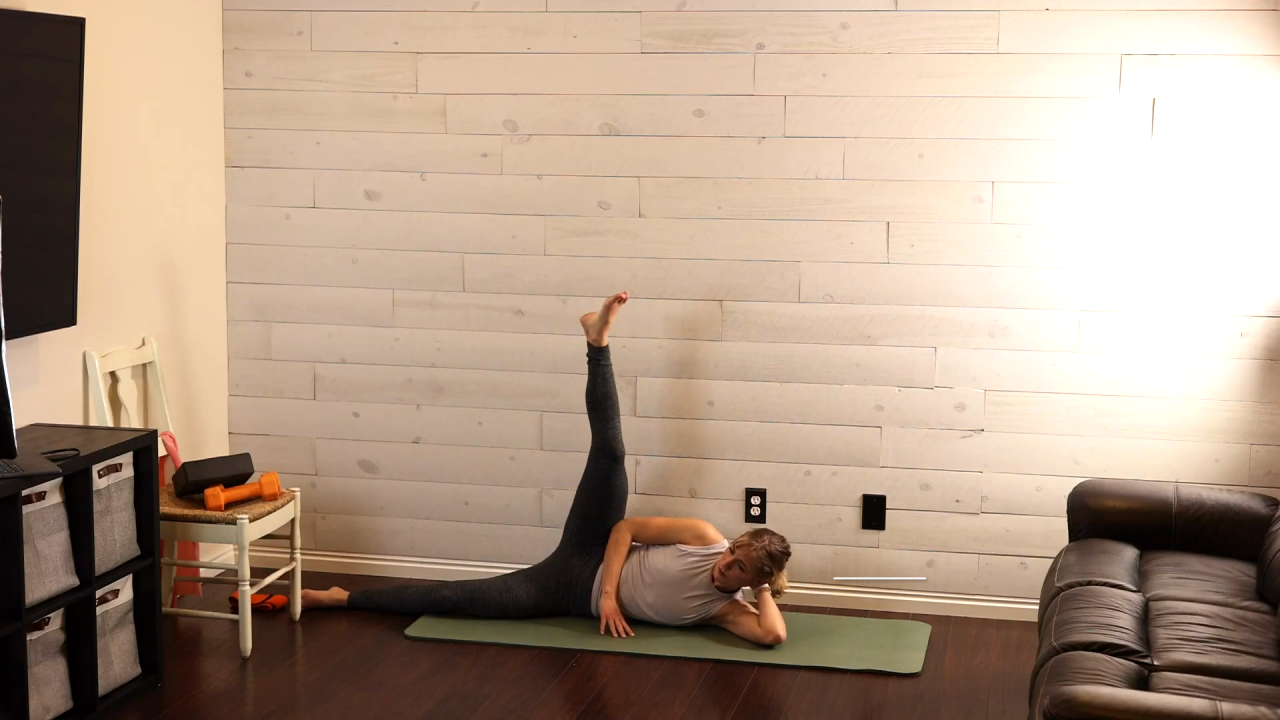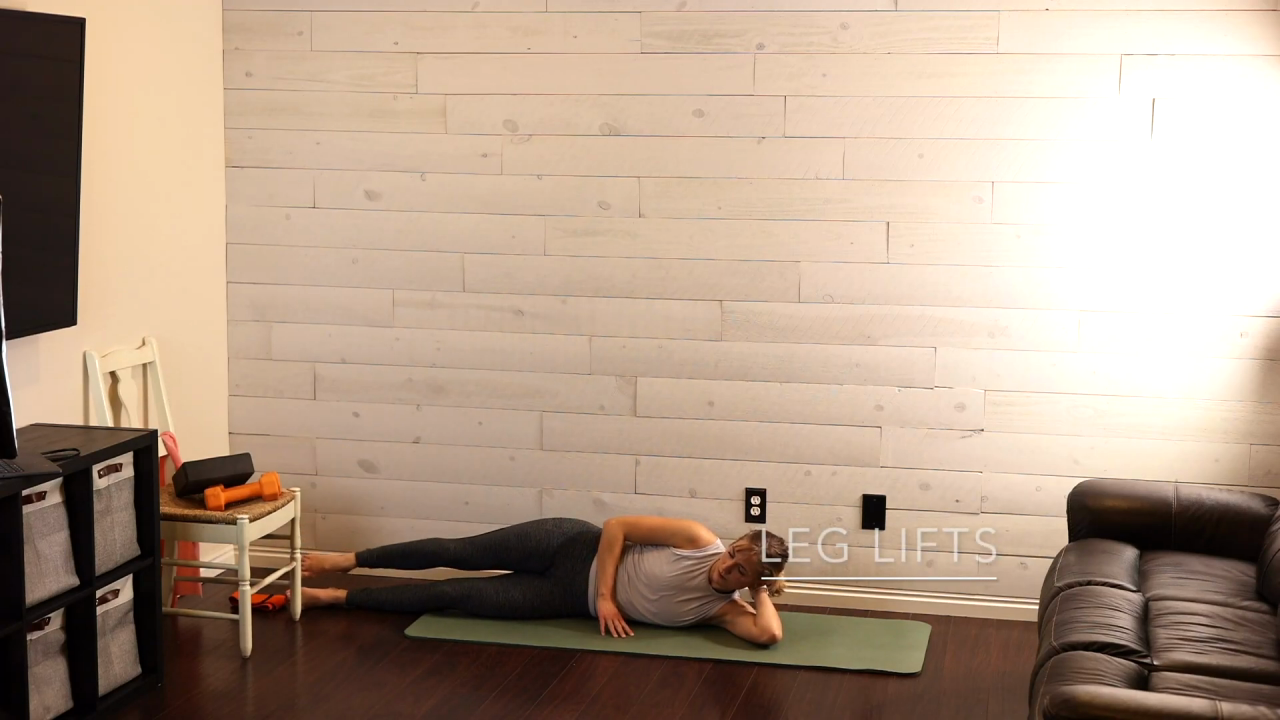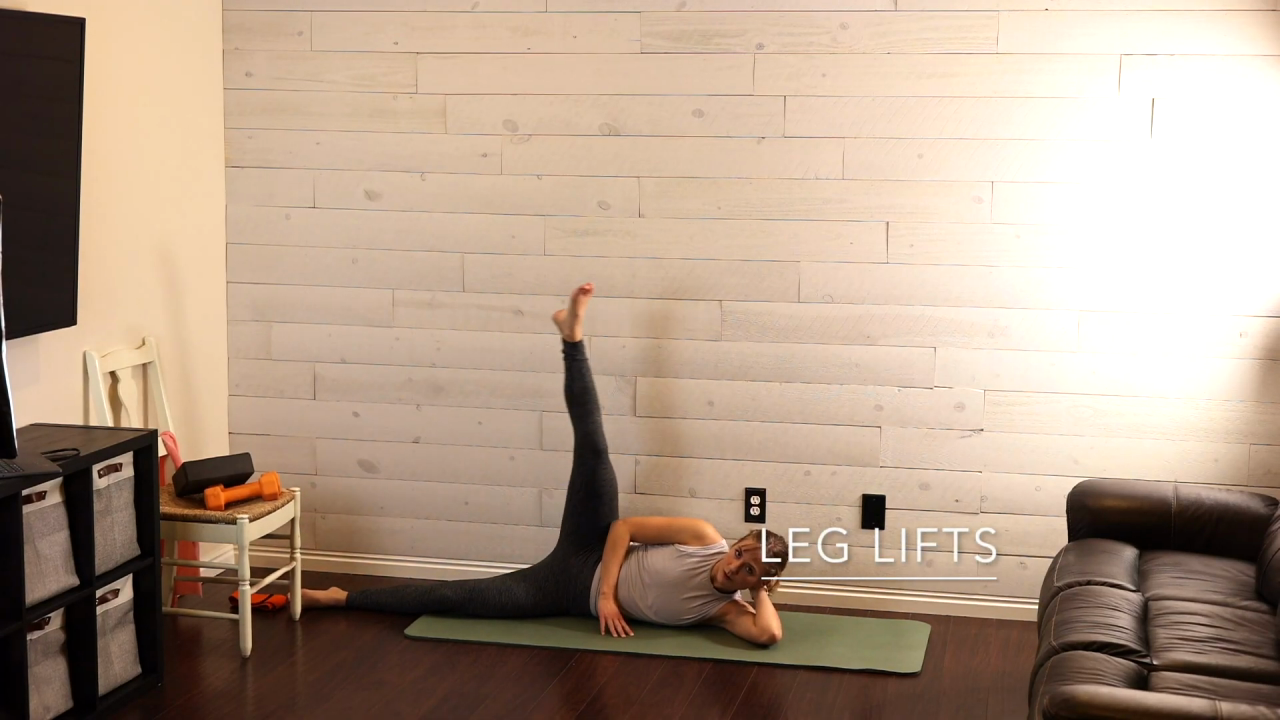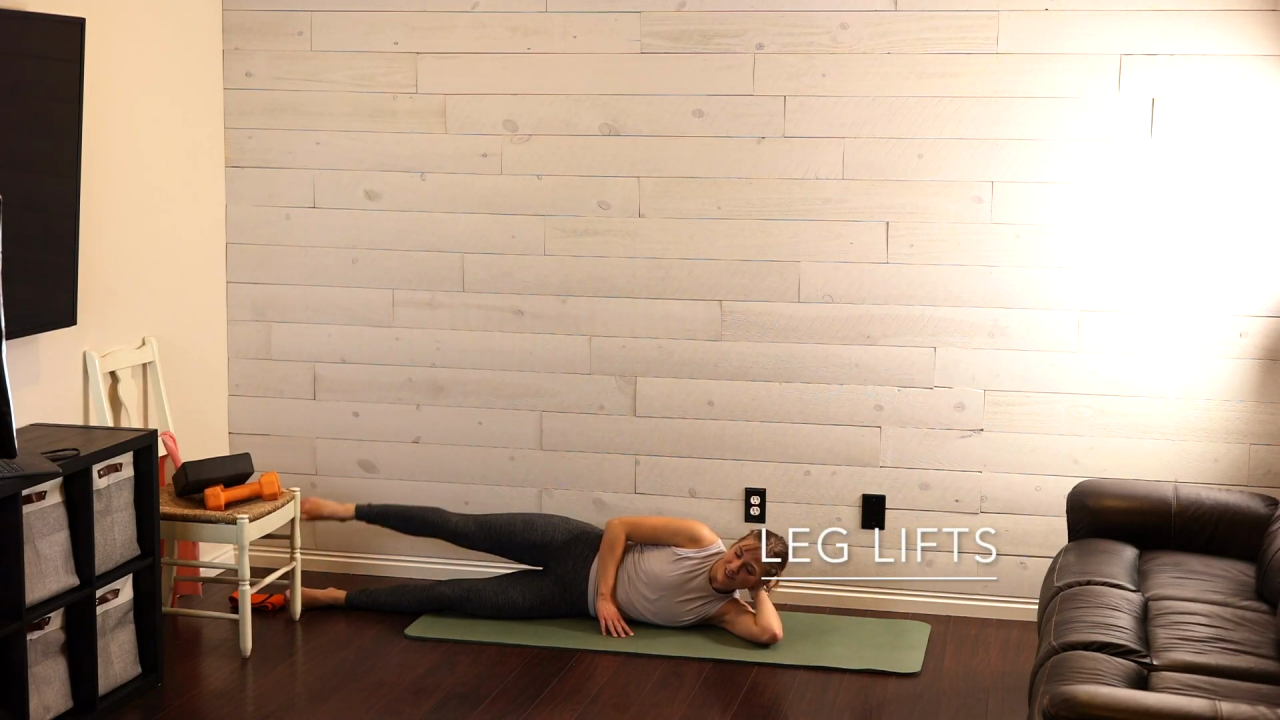
dt=1s
person 1, frame 1
left shoulder: (725, 606)
right shoulder: (705, 537)
left elbow: (773, 635)
right elbow: (626, 527)
left wrist: (764, 591)
right wrist: (610, 592)
left hip: (579, 597)
right hip: (591, 556)
left knee: (457, 598)
right knee: (609, 449)
left ankle: (342, 599)
person 1, frame 2
left shoulder: (723, 609)
right shoulder: (699, 539)
left elbow: (769, 633)
right elbow: (616, 525)
left wrist: (762, 589)
right wrist: (606, 593)
left hip: (573, 598)
right hip: (575, 549)
left knee: (452, 595)
right knee: (458, 553)
left ankle: (336, 597)
right ankle: (348, 560)
person 1, frame 3
left shoulder: (724, 608)
right shoulder: (704, 537)
right elbow: (623, 527)
left wrist: (760, 589)
right wrist: (607, 592)
left hip: (577, 597)
right hip: (589, 556)
left knee: (455, 598)
right knee: (592, 448)
left ankle: (338, 599)
right ankle: (573, 335)
person 1, frame 4
left shoulder: (725, 608)
right shoulder: (701, 540)
left elbow: (772, 633)
right elbow: (618, 526)
left wrist: (760, 590)
right wrist: (606, 593)
left hip: (574, 601)
right hip: (578, 554)
left knee: (454, 596)
right knee: (465, 529)
left ankle: (336, 597)
right ankle: (347, 510)
